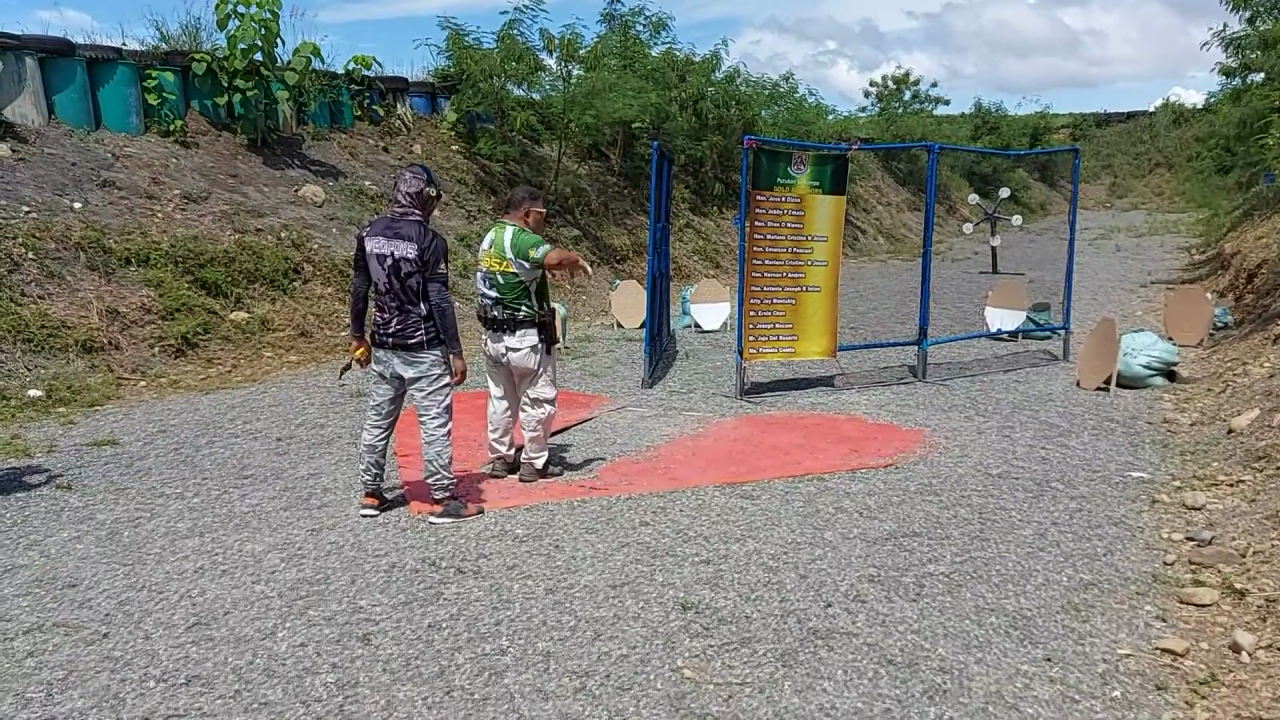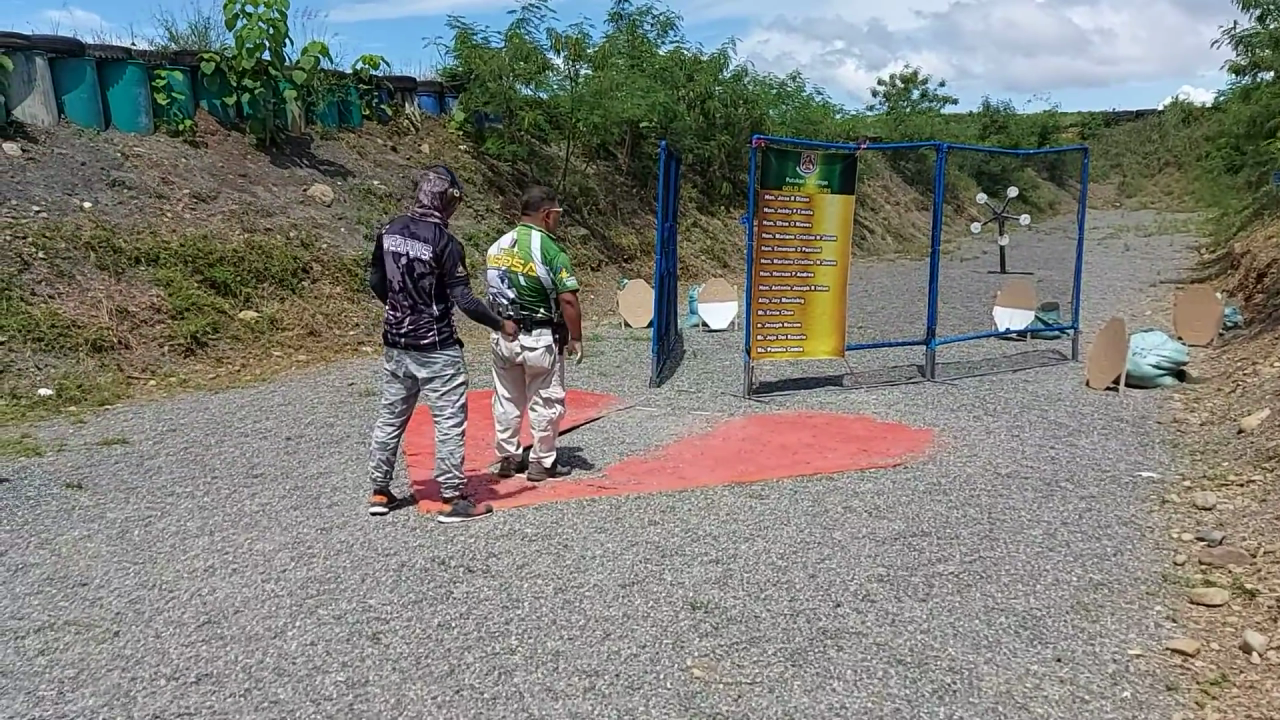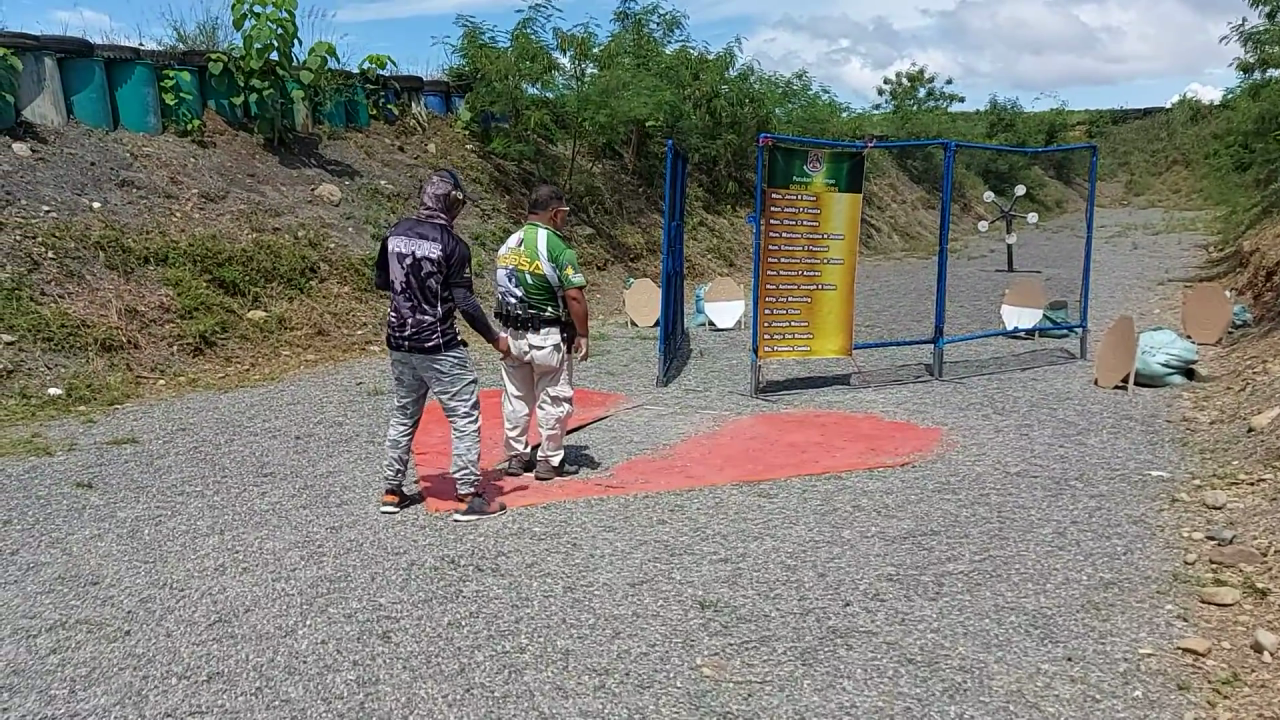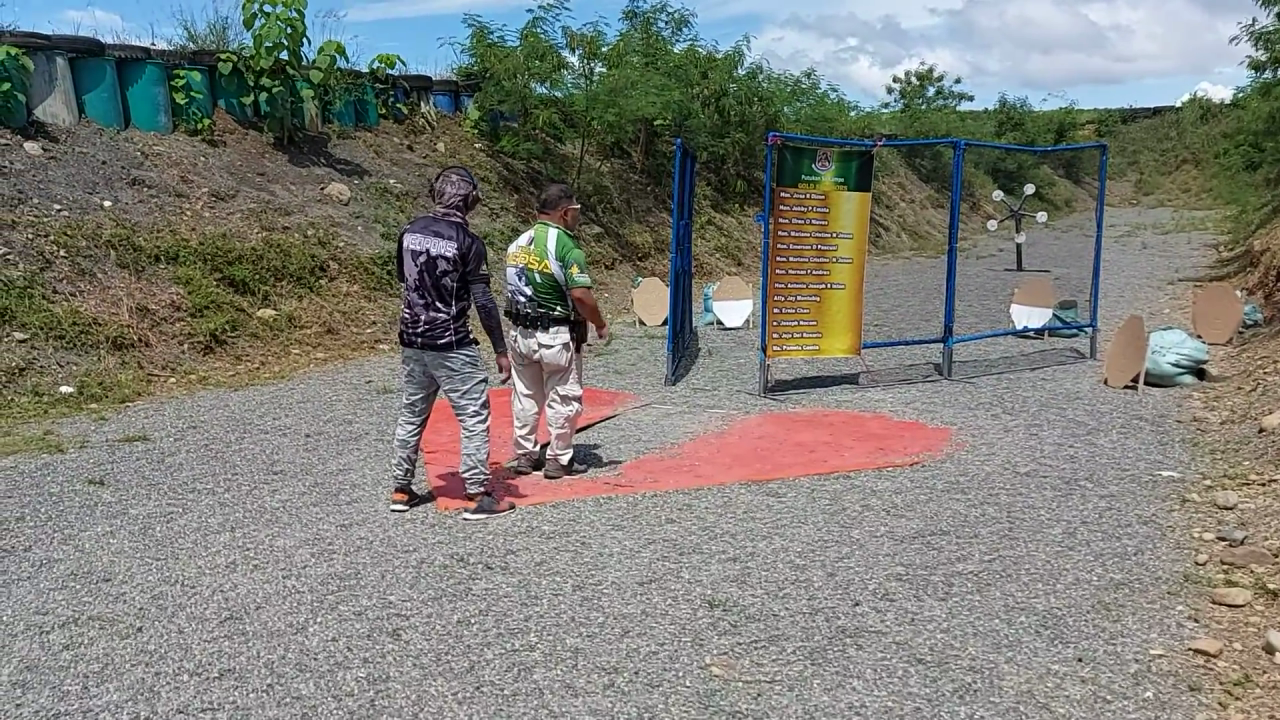
dt=0.7s
person 1, frame 1
left shoulder: (370, 233)
right shoulder: (429, 240)
left elbow: (359, 288)
right elbow: (439, 301)
left wrist: (358, 335)
right wrist: (456, 352)
left hip: (384, 345)
right hip: (423, 348)
left knee: (378, 419)
right knee: (435, 423)
left ankle: (371, 494)
right ankle: (443, 500)
person 1, frame 2
left shoulder: (390, 231)
right shoulder: (444, 243)
left elbow: (377, 283)
right elbow: (465, 300)
right wrist: (501, 324)
left hip: (397, 343)
right hip: (436, 347)
left knee: (390, 416)
right knee: (449, 421)
left ankle: (379, 492)
right ankle: (454, 499)
person 1, frame 3
left shoulder: (396, 233)
right shoulder: (452, 244)
left elbow: (381, 282)
right elbow: (466, 304)
right wrist: (495, 338)
left hip: (401, 344)
right hip: (439, 347)
left knee: (403, 416)
right knee: (465, 419)
left ankle: (392, 491)
right ankle: (469, 497)
person 1, frame 4
left shoulder: (411, 231)
right shoulder: (467, 242)
right elbow: (484, 302)
right wrist: (501, 351)
left hip: (413, 341)
right hip: (452, 345)
left knee: (412, 414)
right knee: (474, 417)
left ankle: (401, 490)
right ankle: (478, 496)
person 2, frame 1
left shoulder: (489, 240)
right shoulder: (523, 238)
right elbow: (554, 258)
right wrist: (577, 260)
left hip: (493, 336)
right hip: (526, 337)
left knee: (500, 399)
right knee: (537, 401)
left ankle: (499, 459)
right ankle: (534, 463)
person 2, frame 2
left shoulder: (499, 245)
right shoulder: (549, 249)
left elbow: (493, 288)
right elbow: (568, 299)
right wrist: (575, 338)
left hip: (502, 336)
right hip: (539, 338)
left knee: (506, 400)
right knee: (546, 402)
left ankle: (508, 459)
right ankle: (542, 463)
person 2, frame 3
left shoulder: (508, 244)
right shoulder: (556, 246)
left elbow: (504, 288)
right elbow: (574, 295)
right wrist: (582, 334)
left hip: (511, 334)
right hip: (547, 336)
left knee: (515, 398)
right knee: (554, 400)
left ankle: (516, 457)
right ankle: (550, 462)
person 2, frame 4
left shoulder: (518, 243)
right shoulder: (564, 246)
left elbow: (516, 284)
right elbow: (580, 295)
right wrist: (600, 325)
left hip: (521, 332)
right hip: (556, 335)
left knee: (525, 396)
right knee: (562, 399)
left ankle: (523, 456)
right ankle: (558, 460)
